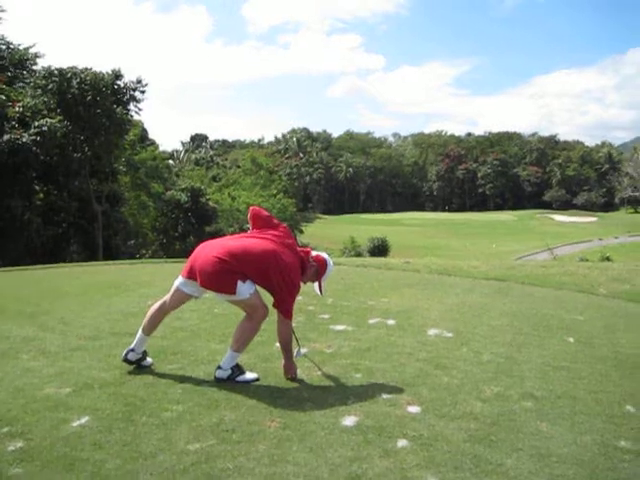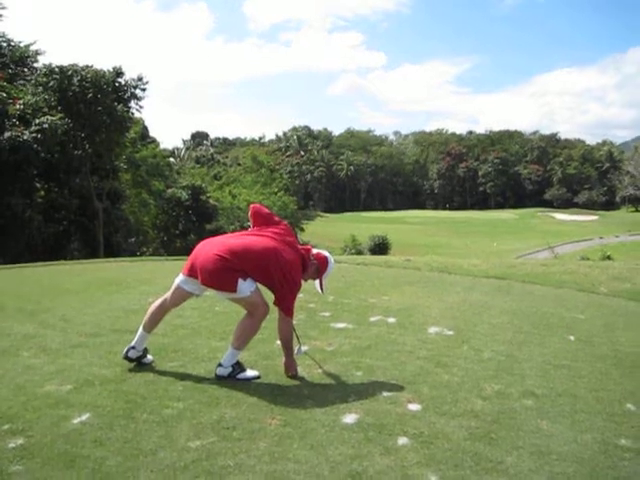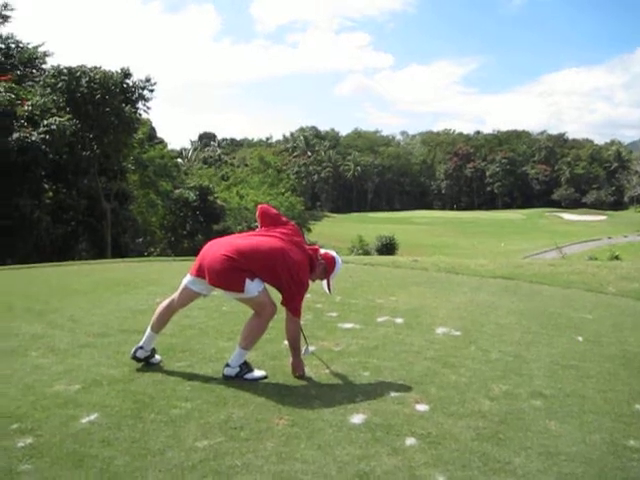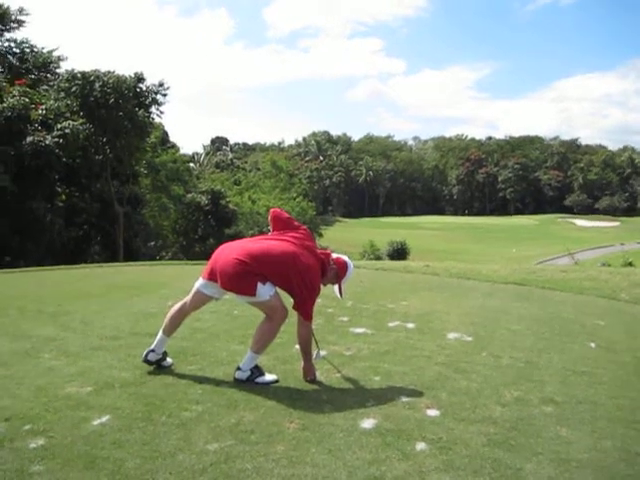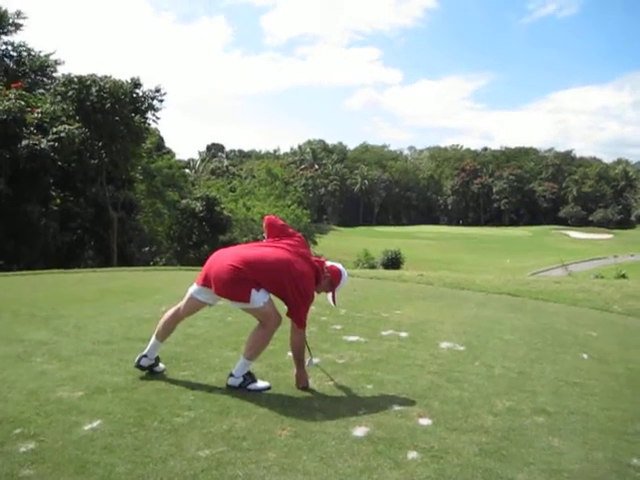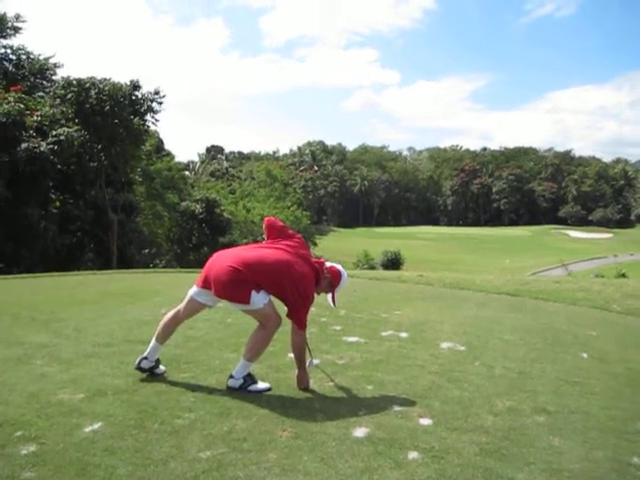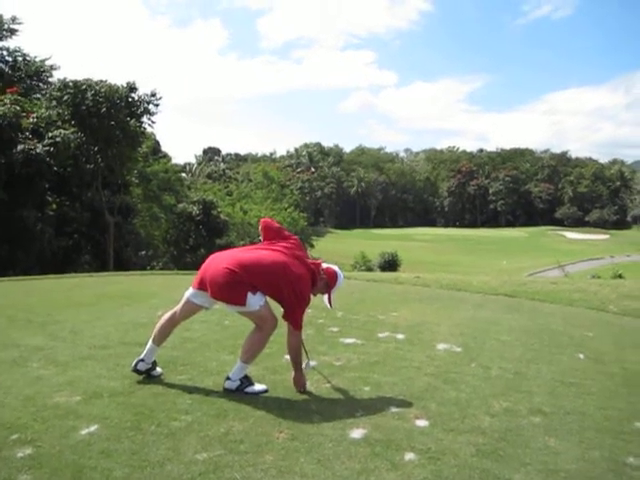
dt=0.2s
person 1, frame 1
left shoulder: (284, 233)
right shoulder: (291, 275)
left elbow: (253, 211)
right elbow: (284, 321)
right wrist: (288, 360)
left hip: (203, 251)
right hip: (220, 267)
left knee: (168, 303)
right knee: (258, 312)
left ankle: (134, 351)
right ankle: (226, 369)
person 1, frame 2
left shoulder: (285, 231)
right shoulder: (292, 273)
left elbow: (254, 209)
right elbow: (285, 318)
right wrist: (289, 358)
left hip: (204, 249)
right hip: (221, 265)
left knee: (169, 301)
right knee: (259, 309)
left ankle: (135, 349)
right ankle: (227, 366)
person 1, frame 3
left shoulder: (292, 232)
right shoulder: (300, 273)
left elbow: (262, 209)
right elbow: (293, 318)
right wrist: (296, 358)
left hip: (212, 249)
right hip: (228, 265)
left knee: (177, 301)
right knee: (266, 309)
left ankle: (143, 349)
right ankle: (235, 366)
person 1, frame 4
left shoulder: (304, 236)
right shoulder: (311, 277)
left elbow: (274, 213)
right elbow: (304, 322)
right wrist: (307, 362)
left hip: (224, 253)
right hip: (240, 268)
left knee: (189, 304)
right knee: (277, 313)
left ankle: (155, 352)
right ankle: (246, 370)
person 1, frame 5
left shoulder: (298, 243)
right shoulder: (305, 284)
left elbow: (269, 220)
right elbow: (298, 330)
right wrist: (300, 370)
left hip: (219, 259)
right hip: (234, 275)
left knee: (182, 310)
right knee: (271, 320)
left ankle: (147, 357)
right ankle: (238, 376)
person 1, frame 6
left shoulder: (298, 244)
right shoulder: (305, 285)
left elbow: (269, 222)
right elbow: (298, 331)
right wrist: (302, 370)
left hip: (218, 261)
right hip: (234, 276)
left knee: (182, 312)
right knee: (271, 321)
left ankle: (148, 359)
right ankle: (239, 378)
person 1, frame 7
left shoulder: (294, 245)
right shoulder: (301, 286)
left elbow: (265, 223)
right elbow: (294, 332)
right wrist: (298, 373)
left hip: (213, 263)
right hip: (230, 278)
left knee: (178, 314)
right knee: (267, 323)
left ankle: (144, 361)
right ankle: (235, 379)
